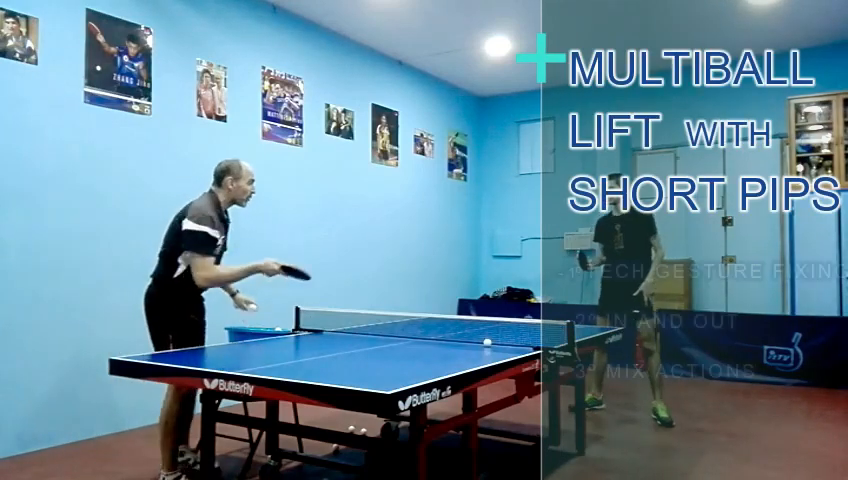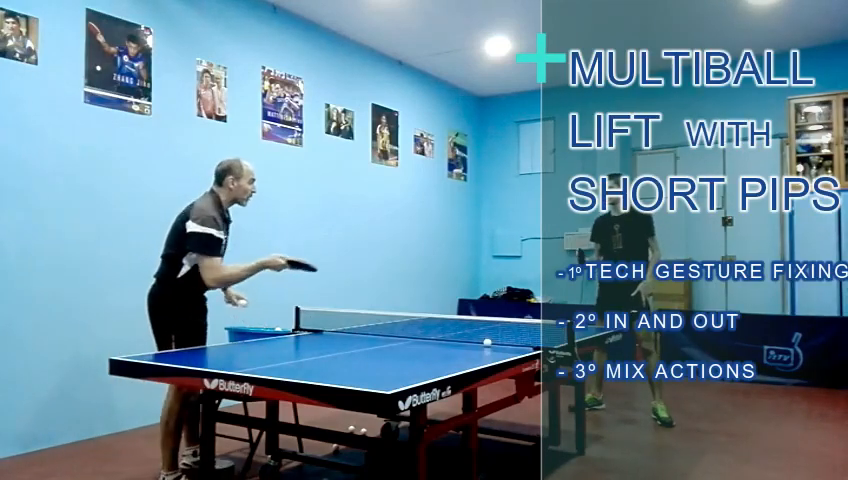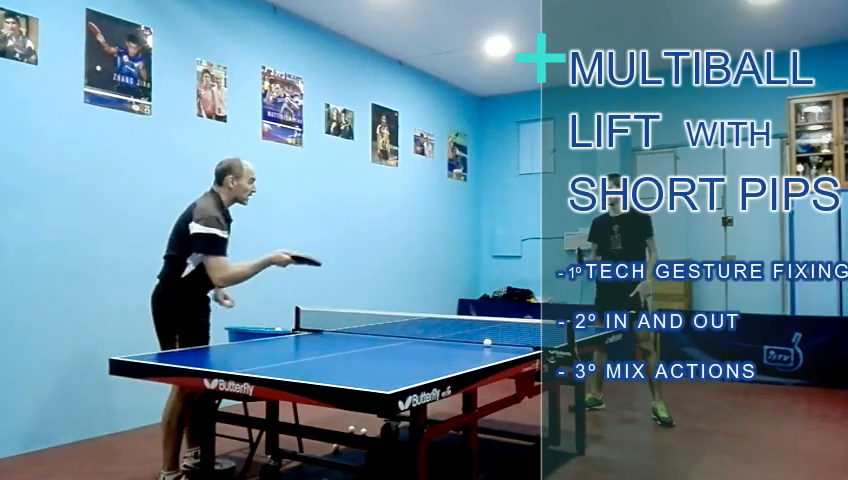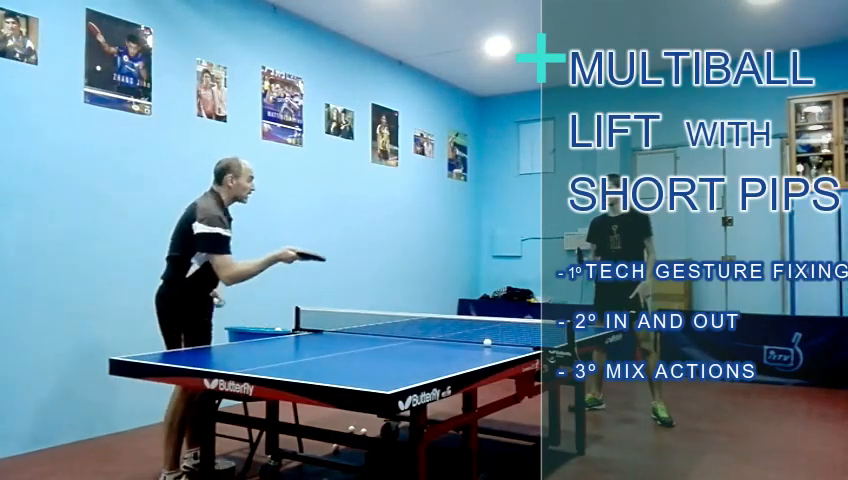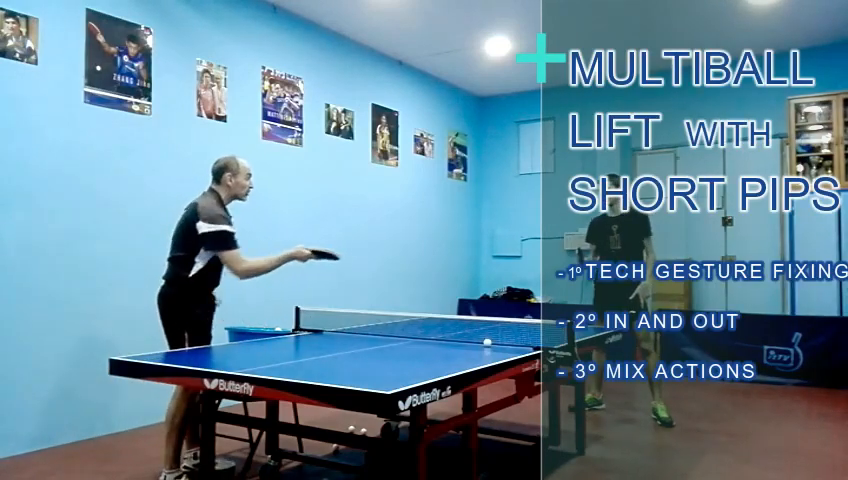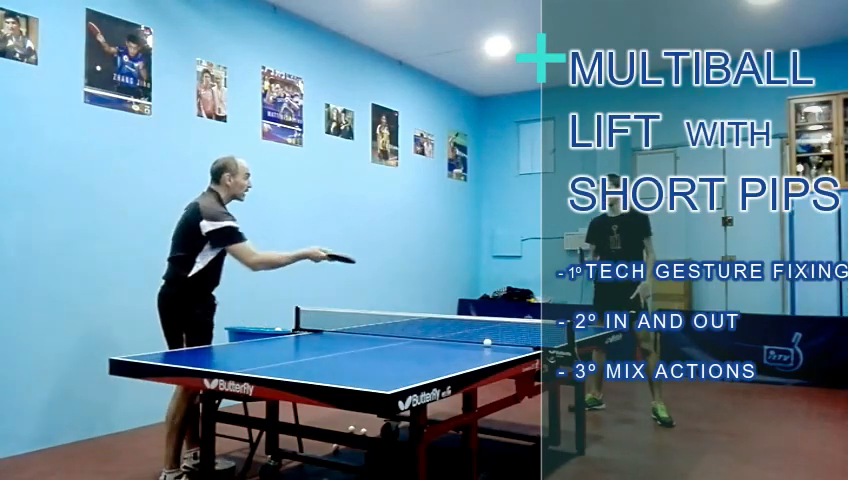
dt=0.1s
person 1, frame 1
left shoulder: (218, 215)
right shoulder: (201, 216)
right elbow: (204, 276)
left wrist: (234, 293)
right wrist: (256, 268)
left hip: (187, 303)
right hip: (168, 304)
right knee: (180, 385)
left ankle: (182, 452)
person 1, frame 2
left shoulder: (219, 213)
right shoulder: (204, 216)
right elbow: (212, 277)
left wrist: (227, 290)
right wrist: (263, 264)
left hip: (190, 302)
right hip: (172, 304)
right knee: (182, 385)
left ankle: (192, 453)
person 1, frame 3
left shoulder: (216, 211)
right shoulder: (208, 216)
right elbow: (222, 275)
left wrist: (216, 291)
right wrist: (269, 260)
left hip: (191, 303)
right hip: (176, 305)
right knee: (184, 385)
left ankle: (194, 454)
person 1, frame 4
left shoulder: (214, 209)
right shoulder: (209, 216)
right elbow: (228, 274)
left wrist: (208, 291)
right wrist: (275, 257)
left hip: (194, 302)
right hip: (180, 305)
right knee: (187, 385)
person 1, frame 5
left shoulder: (208, 207)
right shoulder: (211, 214)
right elbow: (243, 269)
right wrist: (291, 255)
left hip: (193, 302)
right hip: (183, 304)
right knee: (189, 384)
person 1, frame 6
left shoulder: (206, 207)
right shoulder: (213, 213)
right elbow: (255, 260)
right wrist: (304, 254)
left hip: (193, 301)
right hip: (182, 303)
right knee: (188, 384)
person 2, frame 1
left shoulder: (643, 217)
right shoulder: (603, 223)
left elbow: (659, 251)
left wrist: (650, 279)
right wrist: (592, 263)
left hip: (637, 289)
right hip: (610, 290)
left knee: (649, 345)
left ankle: (658, 404)
right ankle: (595, 396)
person 2, frame 2
left shoulder: (641, 217)
right shoulder: (600, 222)
left elbow: (655, 252)
left wrist: (647, 280)
left hip: (634, 289)
right hip: (607, 290)
left knee: (648, 345)
left ankle: (658, 404)
right ankle: (595, 396)
person 2, frame 3
left shoulder: (640, 218)
right shoulder: (599, 223)
left elbow: (653, 253)
left wrist: (646, 280)
left hip: (633, 290)
right hip: (606, 290)
left knee: (647, 346)
right knee: (600, 343)
left ankle: (657, 404)
right ankle: (595, 396)
person 2, frame 4
left shoulder: (639, 218)
right shoulder: (598, 223)
left elbow: (651, 253)
left wrist: (646, 281)
left hip: (632, 290)
right hip: (605, 290)
left knee: (647, 345)
right knee: (599, 343)
left ankle: (657, 404)
right ankle: (595, 396)
person 2, frame 5
left shoulder: (638, 218)
right shoulder: (597, 223)
left elbow: (650, 254)
left wrist: (646, 282)
left hip: (632, 291)
right hip: (605, 291)
left knee: (647, 345)
right knee: (598, 343)
left ankle: (657, 404)
right ankle: (595, 395)
person 2, frame 6
left shoulder: (638, 218)
right shoulder: (597, 223)
left elbow: (650, 253)
left wrist: (646, 281)
left hip: (632, 290)
right hip: (605, 291)
left knee: (647, 345)
right knee: (598, 343)
left ankle: (657, 404)
right ankle: (595, 395)
